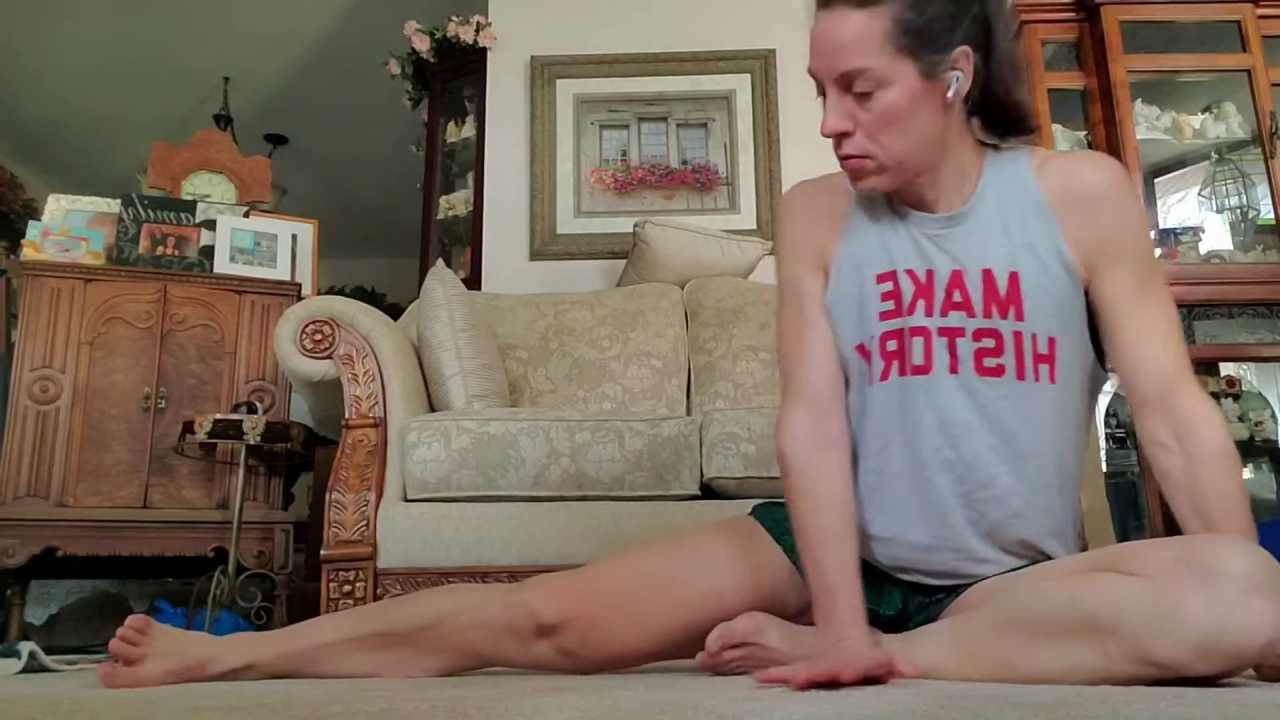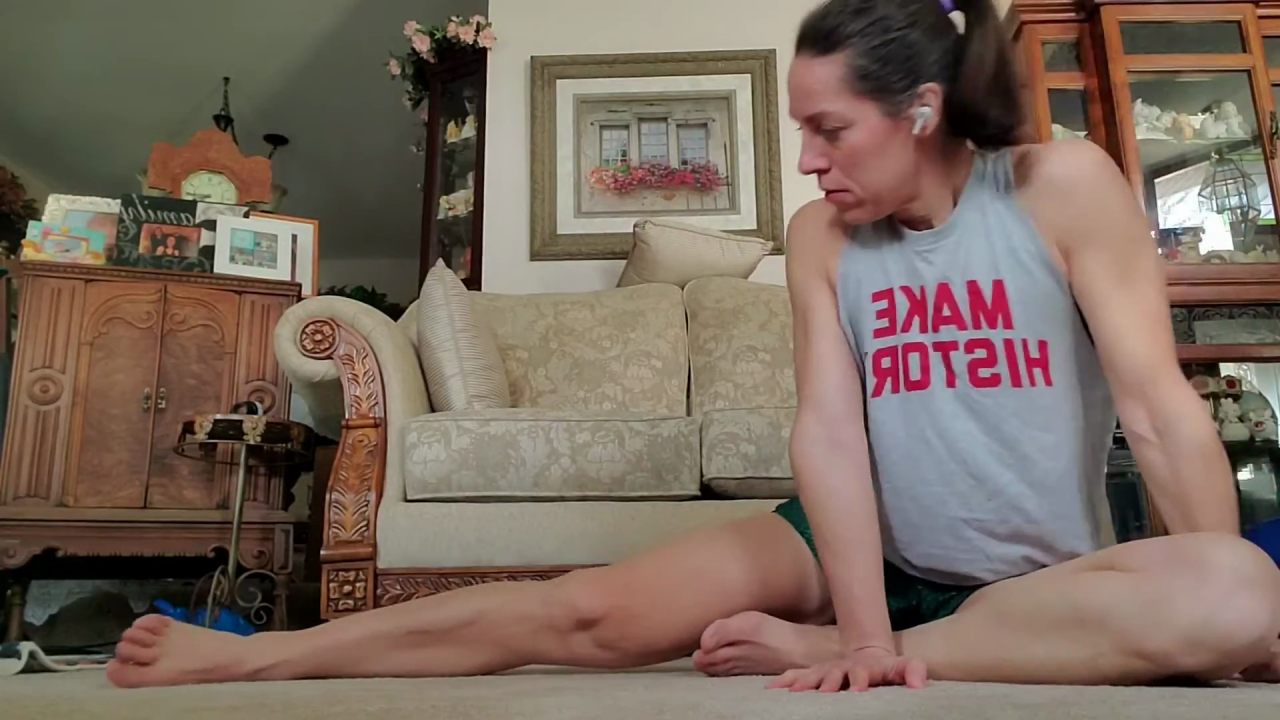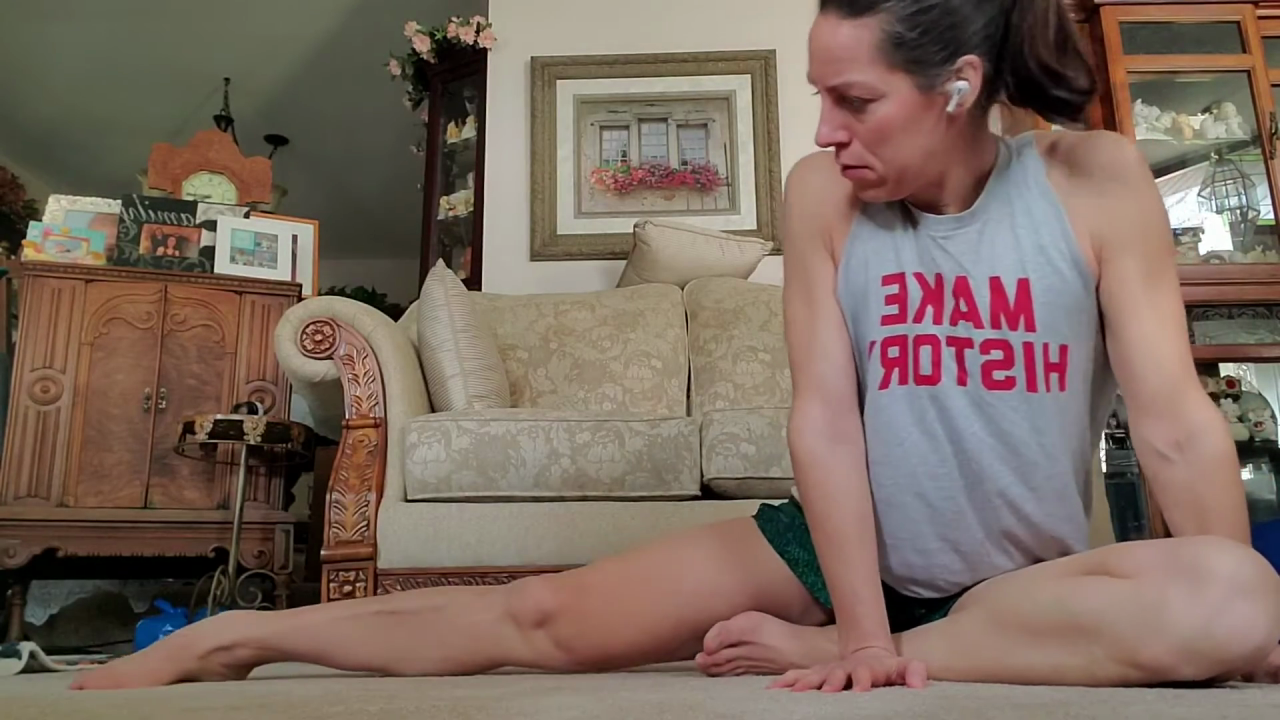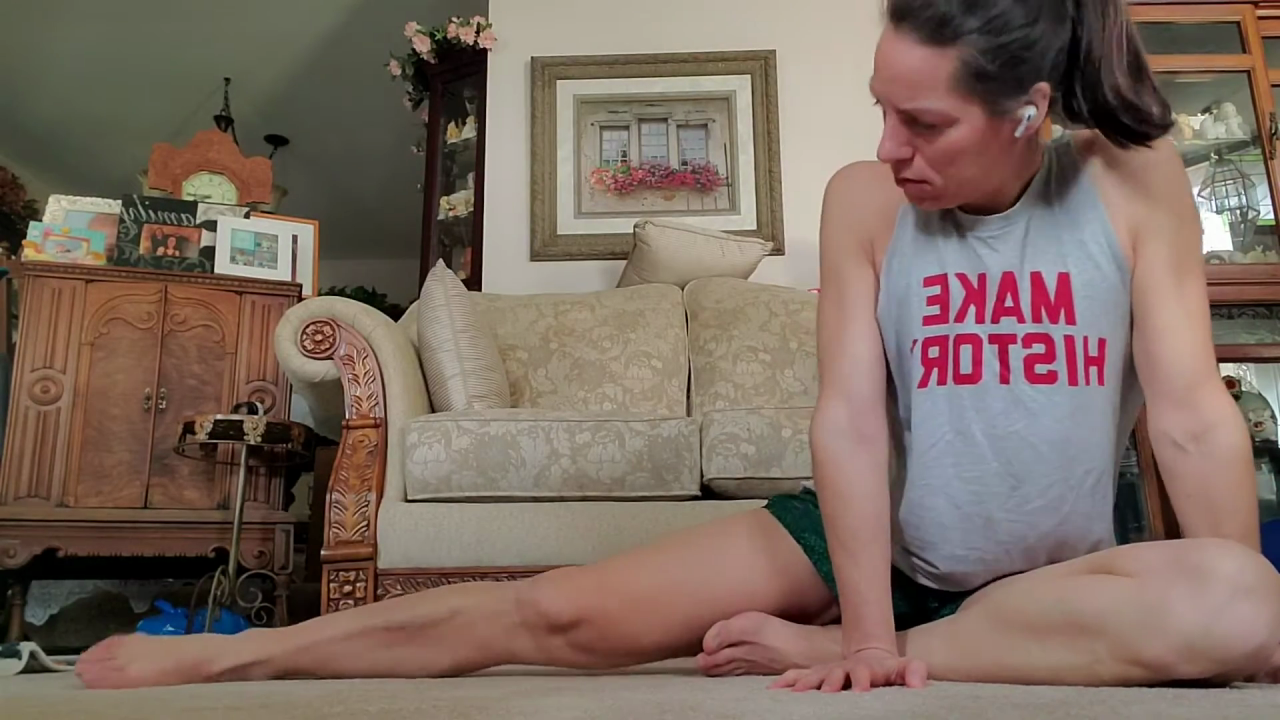
dt=1s
person 1, frame 1
left shoulder: (1083, 193)
right shoulder: (814, 214)
left elbow: (1176, 418)
right elbow: (812, 424)
right wrist: (848, 622)
left hip: (1014, 579)
right hip: (842, 545)
right knee: (548, 618)
left ankle: (813, 657)
right ankle: (223, 655)
person 1, frame 2
left shoulder: (1068, 186)
right shoulder: (821, 235)
left elbow: (1162, 412)
right elbow: (827, 435)
right wrist: (868, 630)
left hip: (1036, 586)
right hip: (863, 545)
right knee: (585, 614)
left ankle: (812, 653)
right ankle: (251, 658)
person 1, frame 3
left shoulder: (1095, 181)
right shoulder: (821, 192)
left elbow: (1175, 424)
right elbow: (823, 419)
right wrist: (864, 628)
left hip: (1026, 579)
right hip: (843, 543)
right knee: (543, 616)
left ankle: (811, 657)
right ankle: (226, 639)
person 1, frame 4
left shoulder: (1133, 184)
right shoulder: (861, 199)
right elbow: (850, 418)
right wrist: (871, 626)
left hip: (1043, 579)
right hip: (869, 536)
right knee: (564, 609)
left ankle: (815, 655)
right ankle: (234, 653)
